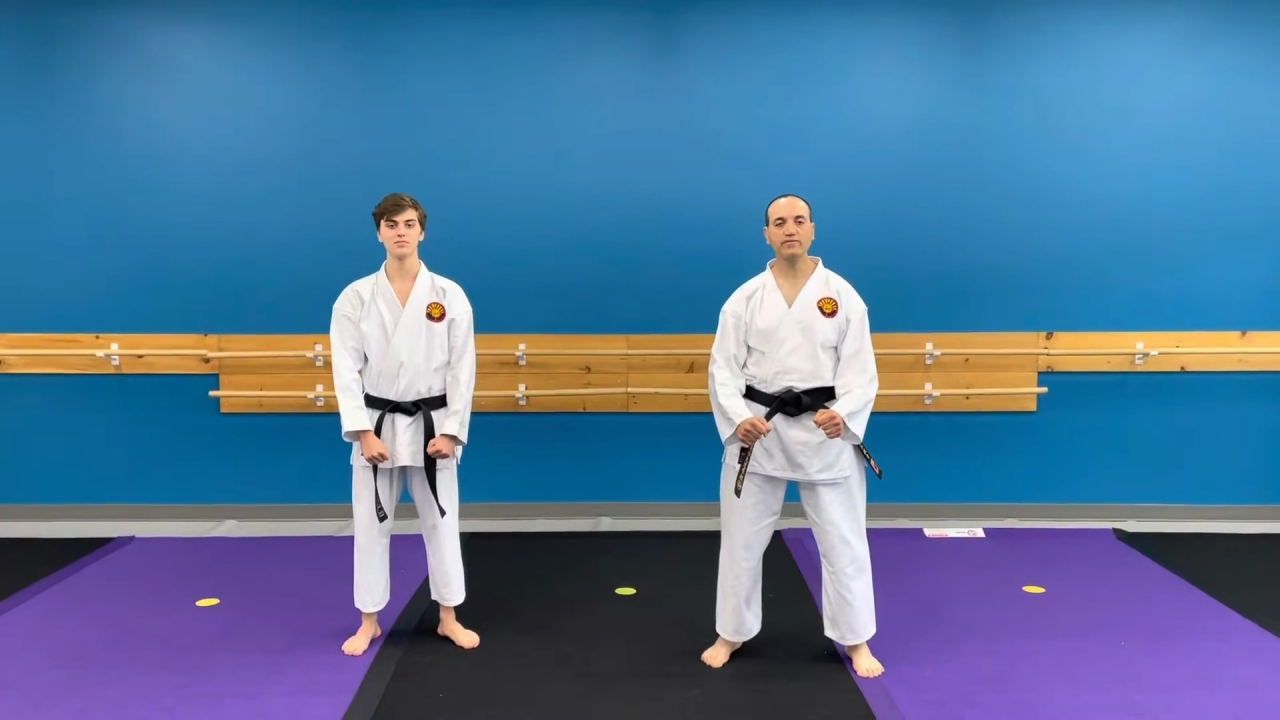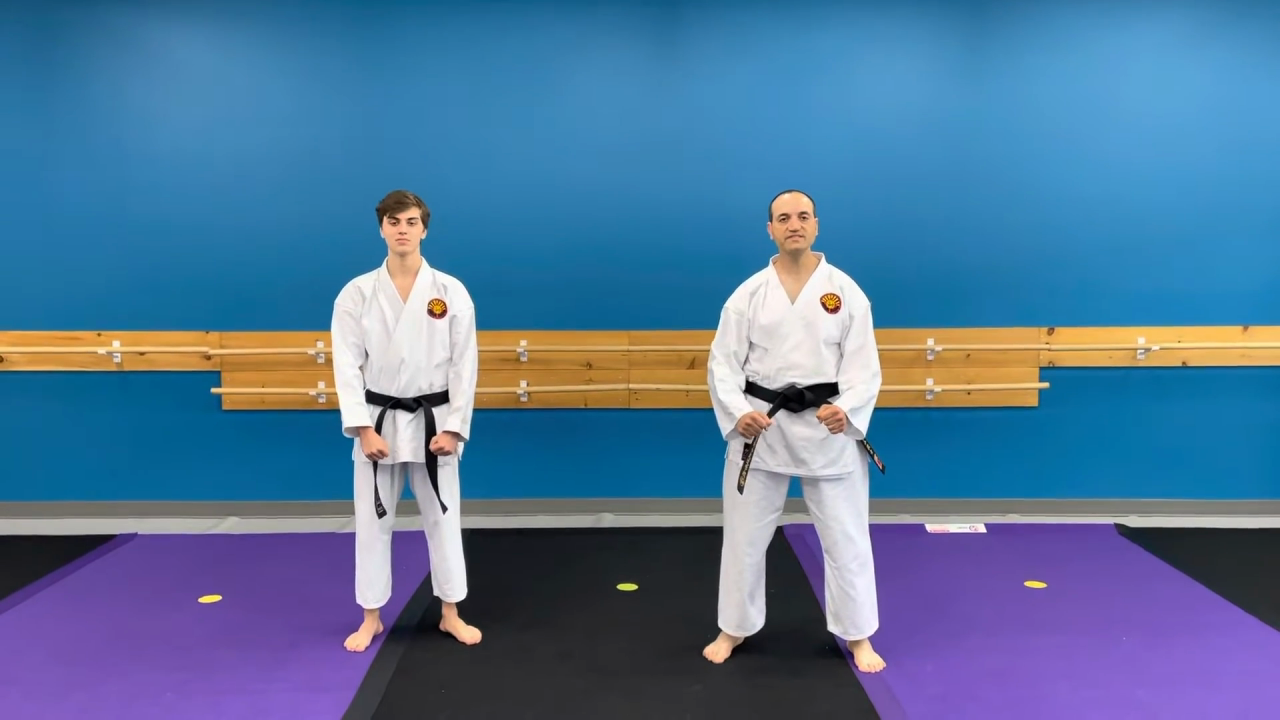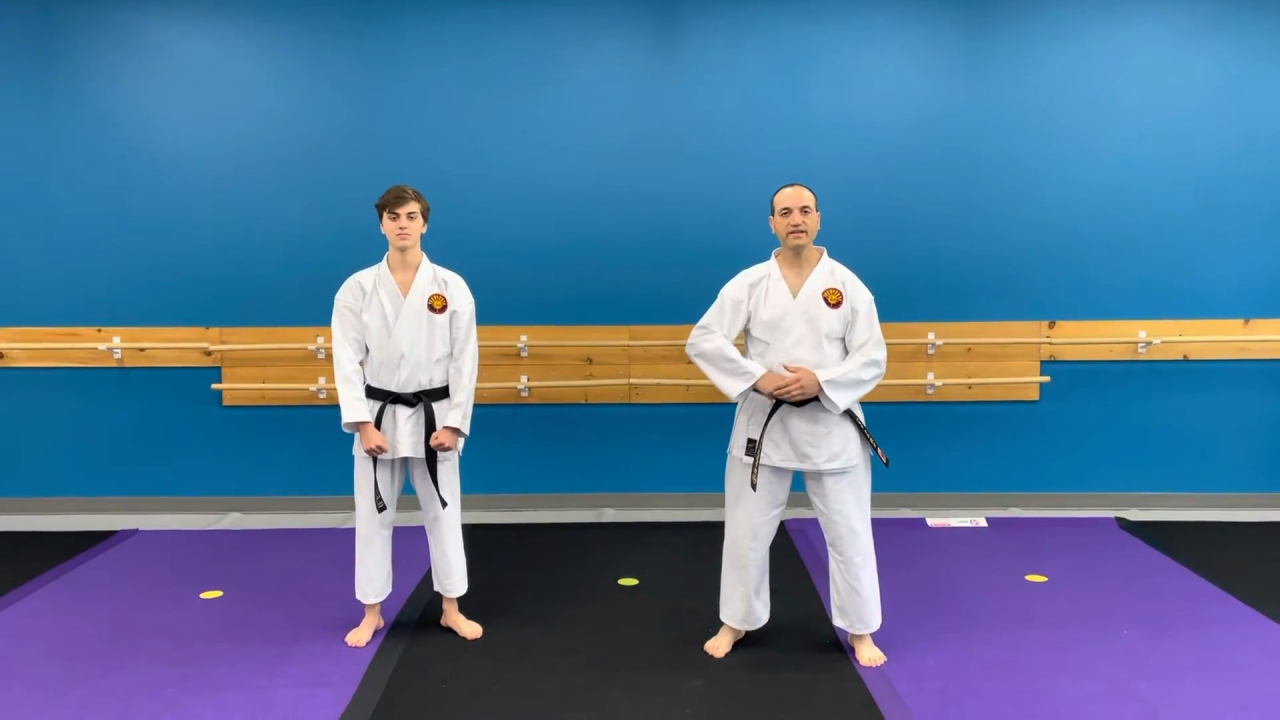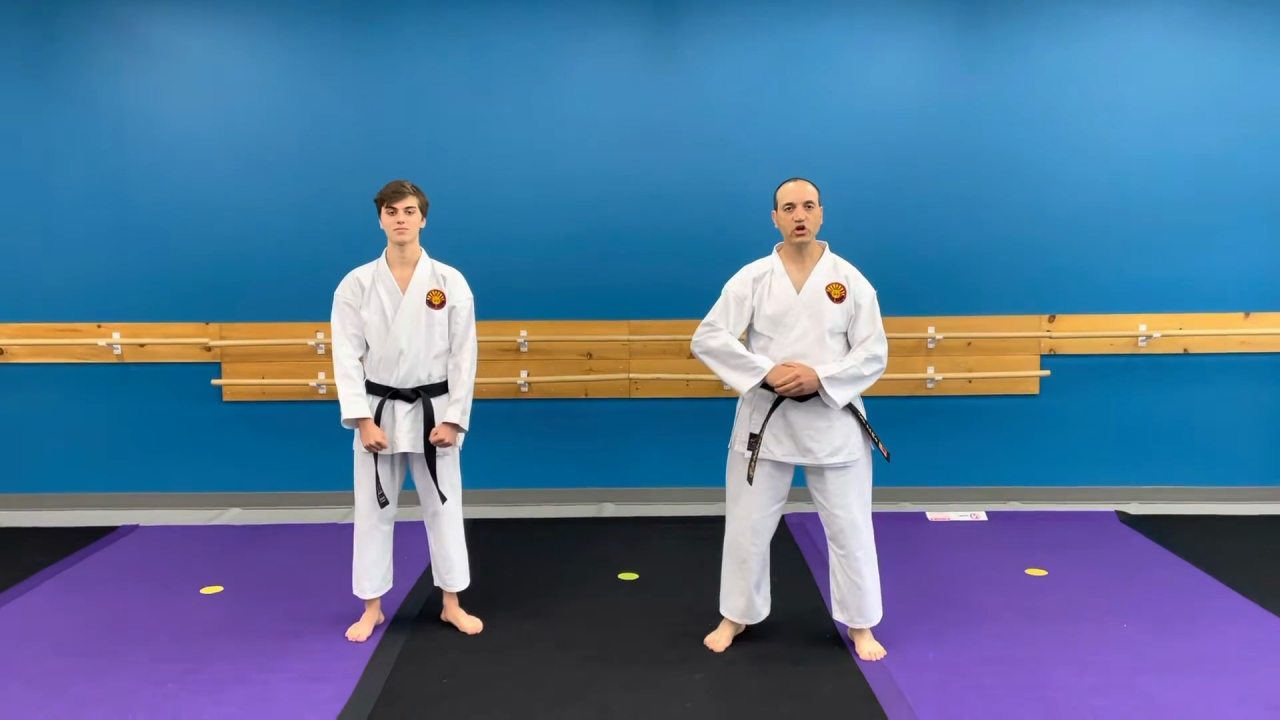
dt=0.4s
person 1, frame 1
left shoulder: (842, 294)
right shoulder: (745, 298)
left elbow: (861, 369)
right elbow: (724, 367)
left wrist: (844, 414)
right wrist: (738, 419)
left hip: (826, 432)
right hip: (759, 430)
left knee: (843, 541)
right knee: (742, 539)
left ankle: (856, 640)
right ankle: (732, 633)
person 1, frame 2
left shoulder: (845, 290)
right shoulder: (748, 294)
left elbow: (864, 366)
right elbow: (723, 362)
left wrist: (847, 409)
right wrist: (738, 413)
left hip: (829, 428)
right hip: (762, 427)
left knee: (846, 538)
right knee: (745, 535)
left ankle: (858, 635)
right ankle: (734, 628)
person 1, frame 3
left shoulder: (847, 284)
right shoulder: (748, 283)
left elbow: (872, 358)
right elbow: (703, 340)
left wrist: (822, 382)
right wrist: (756, 377)
left hip: (830, 421)
right hip: (763, 420)
left knee: (849, 532)
right knee: (747, 530)
left ankle: (860, 630)
right ankle: (736, 622)
person 1, frame 4
left shoulder: (849, 280)
right shoulder: (751, 279)
left elbow: (873, 354)
right elbow: (707, 338)
left wrist: (820, 378)
right wrist: (765, 371)
left hip: (832, 417)
right hip: (765, 415)
left knee: (850, 527)
right knee: (748, 524)
left ankle: (860, 624)
right ankle: (735, 616)
person 2, frame 1
left shoulder: (449, 294)
right shoulder: (355, 297)
left elbow: (462, 367)
right elbow: (346, 369)
left wrist: (451, 431)
right wrist: (363, 432)
left hip: (432, 423)
right hip: (378, 424)
left knee: (441, 521)
right knee: (371, 523)
left ankle: (448, 618)
right ankle: (369, 621)
person 2, frame 2
left shoulder: (450, 291)
right shoulder: (357, 293)
left elbow: (464, 364)
right elbow: (347, 365)
left wrist: (453, 427)
right wrist: (364, 428)
left hip: (434, 420)
right hip: (379, 421)
left knee: (442, 517)
right knee: (372, 520)
left ankle: (451, 614)
right ankle: (371, 617)
person 2, frame 3
left shoulder: (451, 286)
right shoulder: (357, 288)
left elbow: (464, 359)
right elbow: (347, 360)
left wrist: (454, 423)
right wrist: (363, 423)
left hip: (434, 415)
right hip: (379, 415)
left knee: (443, 511)
right knee: (373, 514)
left ankle: (451, 609)
right ankle: (372, 613)
person 2, frame 4
left shoulder: (449, 281)
right shoulder: (356, 284)
left elbow: (463, 354)
right elbow: (347, 356)
left wrist: (453, 418)
right wrist: (363, 420)
left hip: (434, 410)
right hip: (379, 411)
left knee: (443, 506)
right knee: (373, 510)
left ankle: (452, 603)
right ankle: (372, 607)
